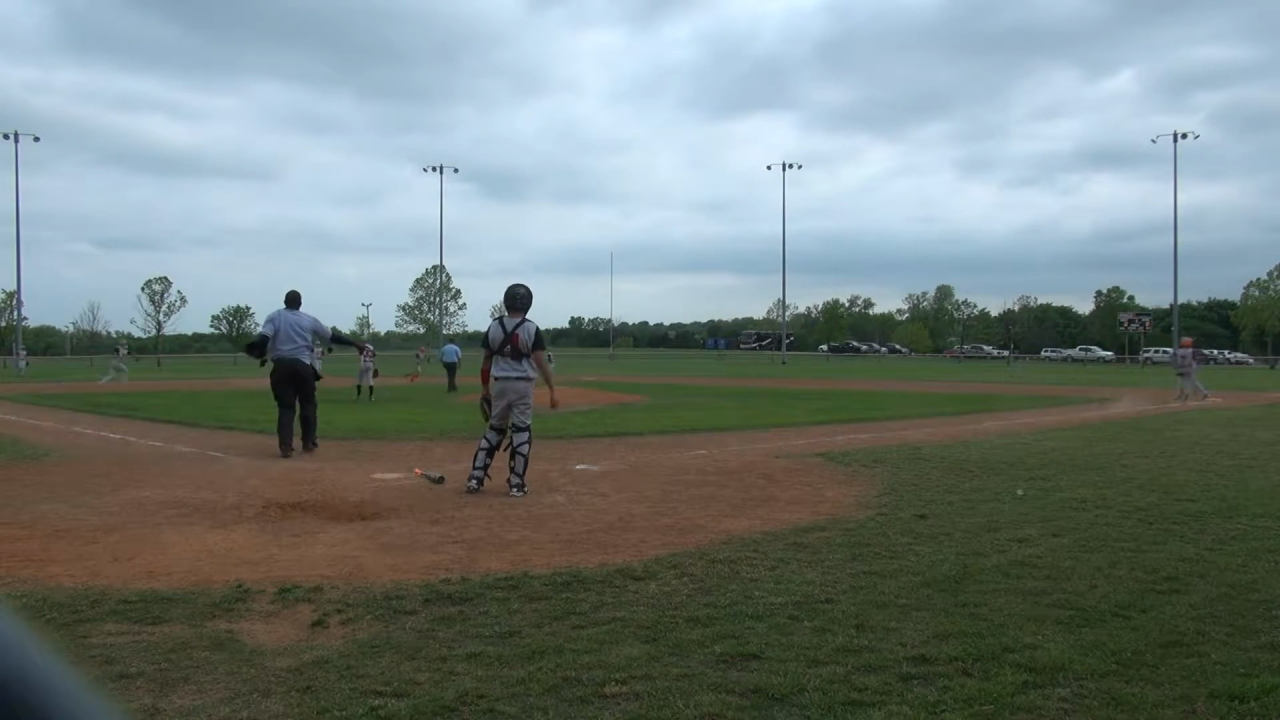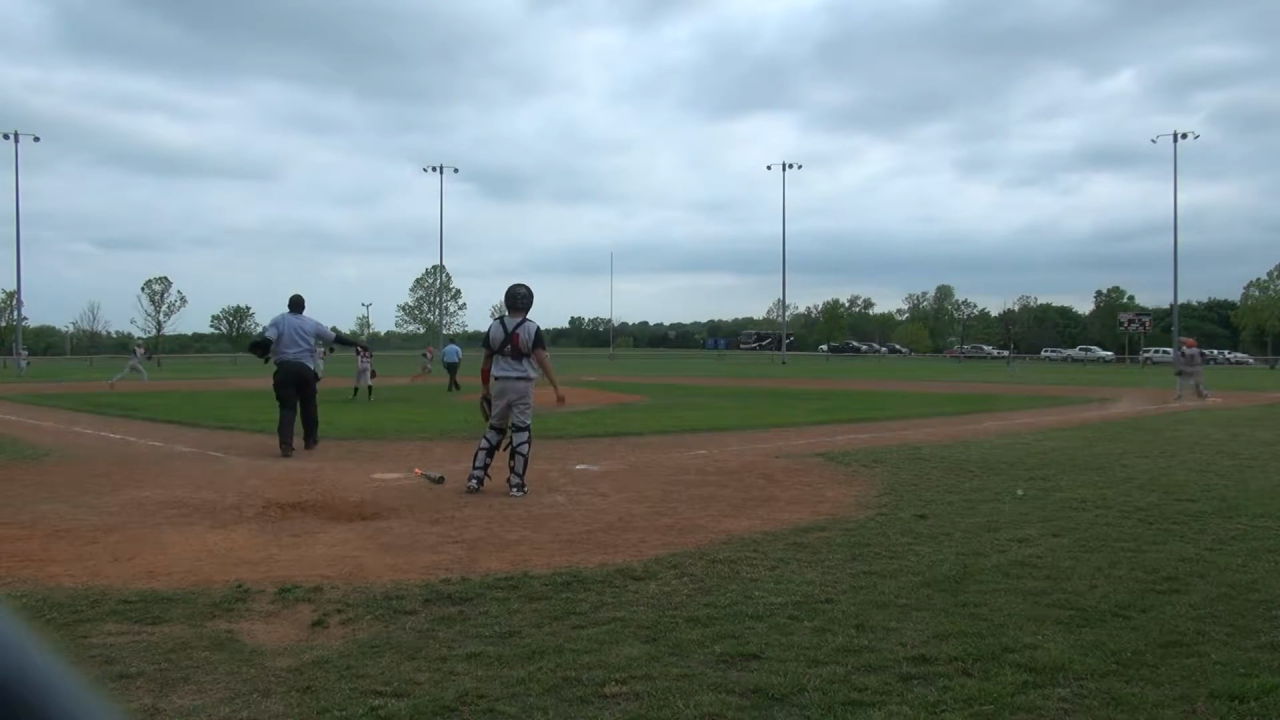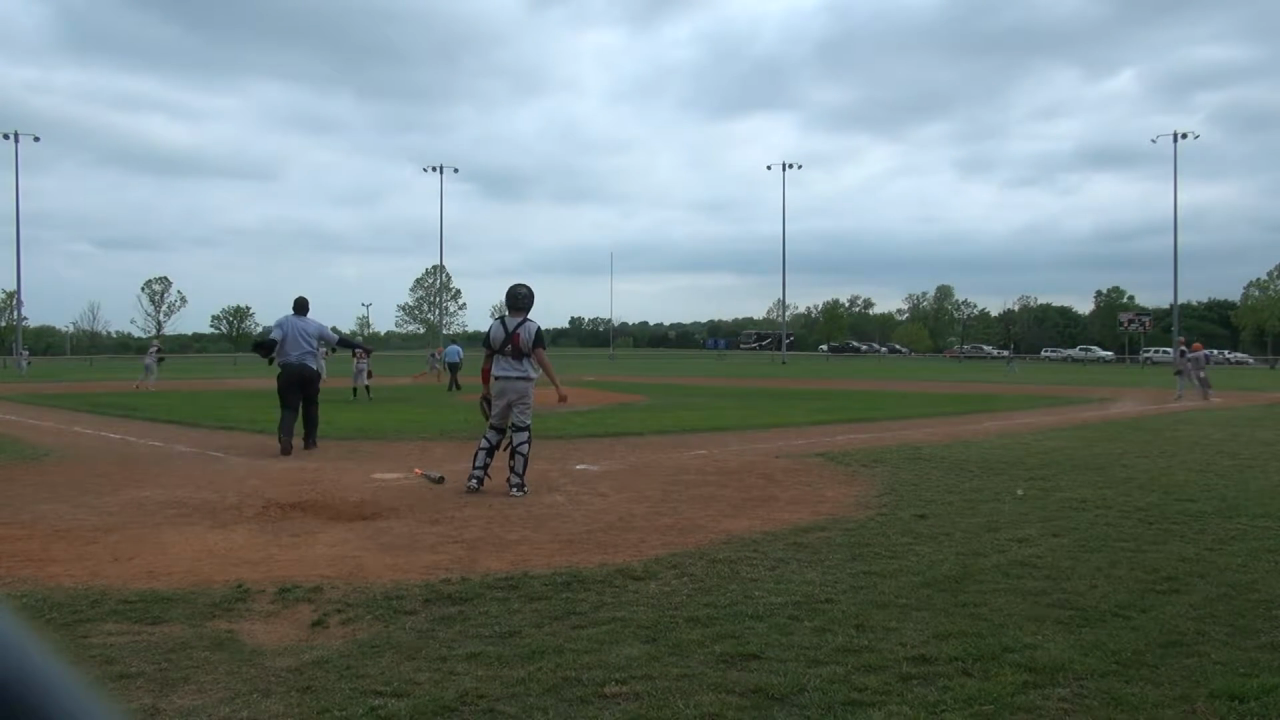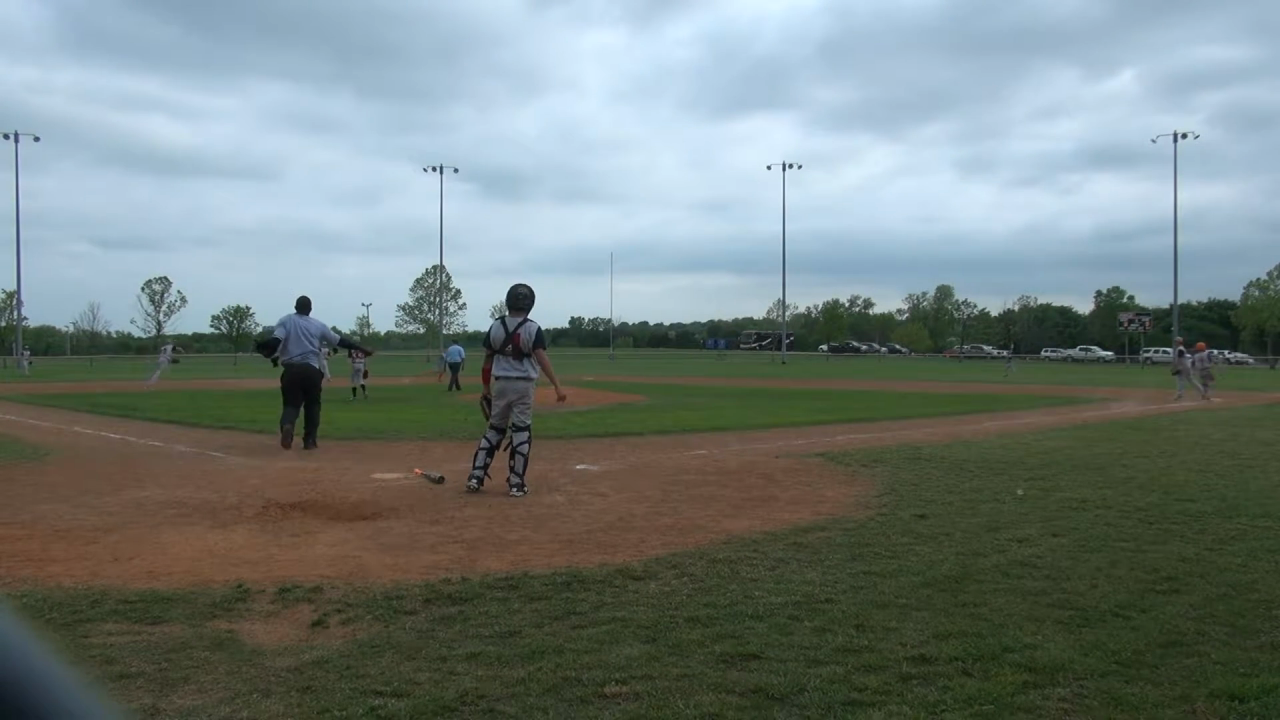
dt=0.1s
person 1, frame 1
left shoulder: (494, 327)
right shoulder: (531, 329)
left elbow: (486, 359)
right elbow: (541, 362)
left wrist: (485, 387)
right wrist: (552, 390)
left hip: (499, 385)
right hip: (522, 386)
left knee: (494, 429)
right knee: (521, 432)
left ankle: (476, 477)
right ankle: (517, 483)
person 1, frame 2
left shoulder: (494, 326)
right shoulder: (532, 328)
left elbow: (487, 359)
right elbow: (542, 360)
left wrist: (485, 387)
right wrist: (556, 387)
left hip: (499, 384)
right hip: (522, 385)
left knee: (494, 429)
right knee: (521, 432)
left ankle: (476, 477)
right ankle: (516, 483)
person 1, frame 3
left shoulder: (495, 326)
right shoulder: (532, 328)
left elbow: (487, 359)
right elbow: (542, 359)
left wrist: (485, 386)
right wrist: (558, 386)
left hip: (500, 384)
right hip: (523, 386)
left knee: (494, 429)
right knee: (521, 432)
left ankle: (476, 477)
right ankle: (516, 483)
person 1, frame 4
left shoulder: (495, 326)
right shoulder: (532, 328)
left elbow: (488, 359)
right elbow: (542, 359)
left wrist: (485, 386)
right wrist: (557, 386)
left hip: (500, 384)
right hip: (523, 385)
left knee: (494, 429)
right knee: (521, 432)
left ankle: (476, 476)
right ankle: (516, 483)
person 2, frame 1
left shoulder: (274, 317)
right shoulder: (310, 320)
left elbow: (264, 338)
right elbow: (332, 336)
left wrist: (260, 355)
right wrist: (355, 343)
left hip: (281, 366)
right hip: (302, 366)
left knee: (286, 406)
right knee: (308, 404)
left ankle: (285, 445)
right ankle: (309, 441)
person 2, frame 2
left shoulder: (278, 320)
right shoulder: (313, 324)
left elbow: (267, 341)
right elbow: (335, 338)
left wrist: (263, 354)
right wrist: (358, 344)
left hip: (284, 369)
right hip: (305, 369)
left knee: (287, 407)
right knee: (308, 406)
left ankle: (286, 445)
right ankle: (310, 440)
person 2, frame 3
left shoulder: (282, 322)
right shoulder: (317, 326)
left elbow: (272, 343)
right elbow: (339, 341)
left wrist: (266, 354)
right wrist: (360, 347)
left hip: (288, 371)
right hip: (309, 371)
left knee: (288, 407)
right knee: (310, 406)
left ankle: (285, 438)
right ankle: (310, 441)
person 2, frame 4
left shoulder: (285, 321)
right shoulder: (318, 325)
left elbow: (275, 341)
right elbow: (340, 341)
left wrist: (270, 354)
right wrist: (360, 349)
left hip: (291, 370)
right hip: (311, 369)
left knee: (291, 404)
right knee: (312, 405)
left ankle: (287, 427)
right ankle: (309, 440)
